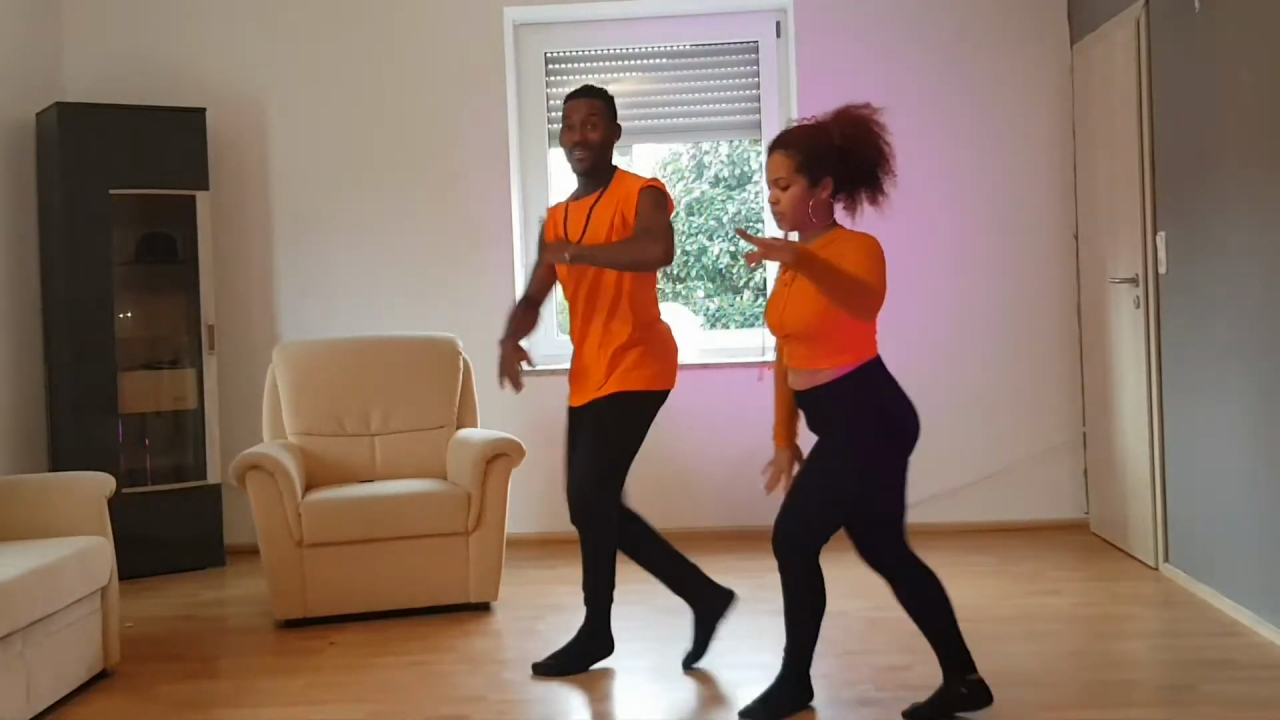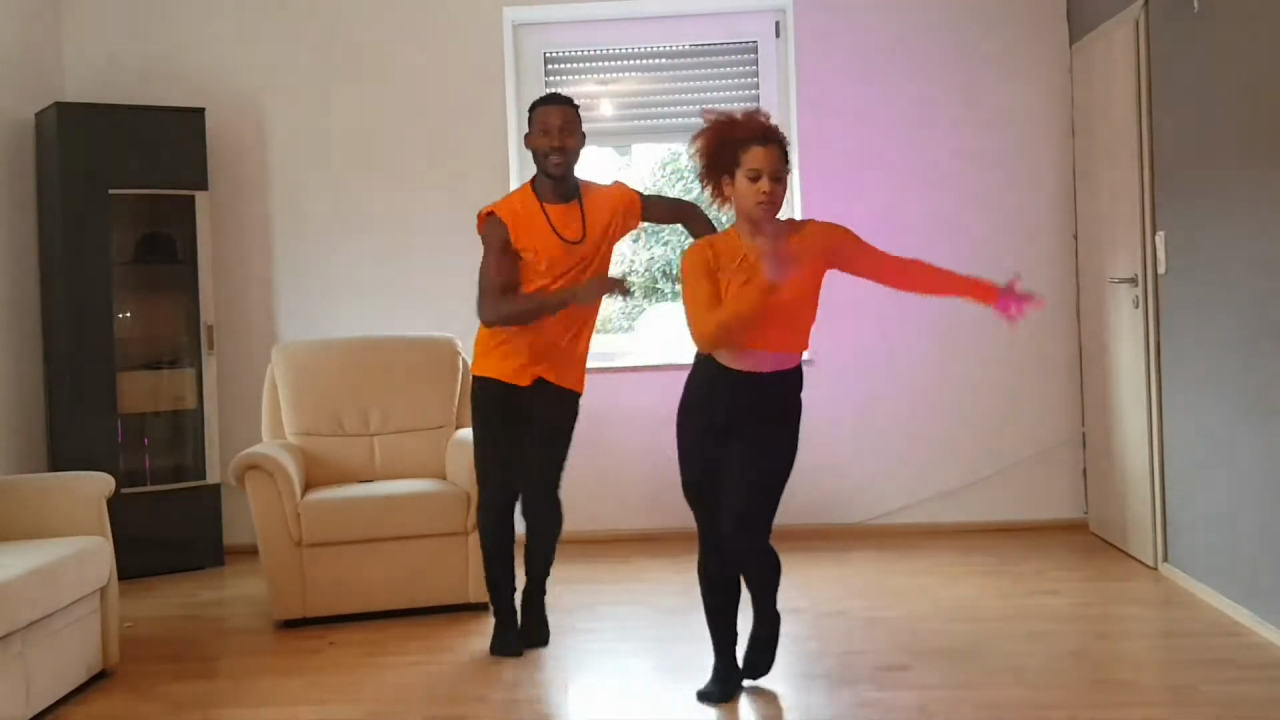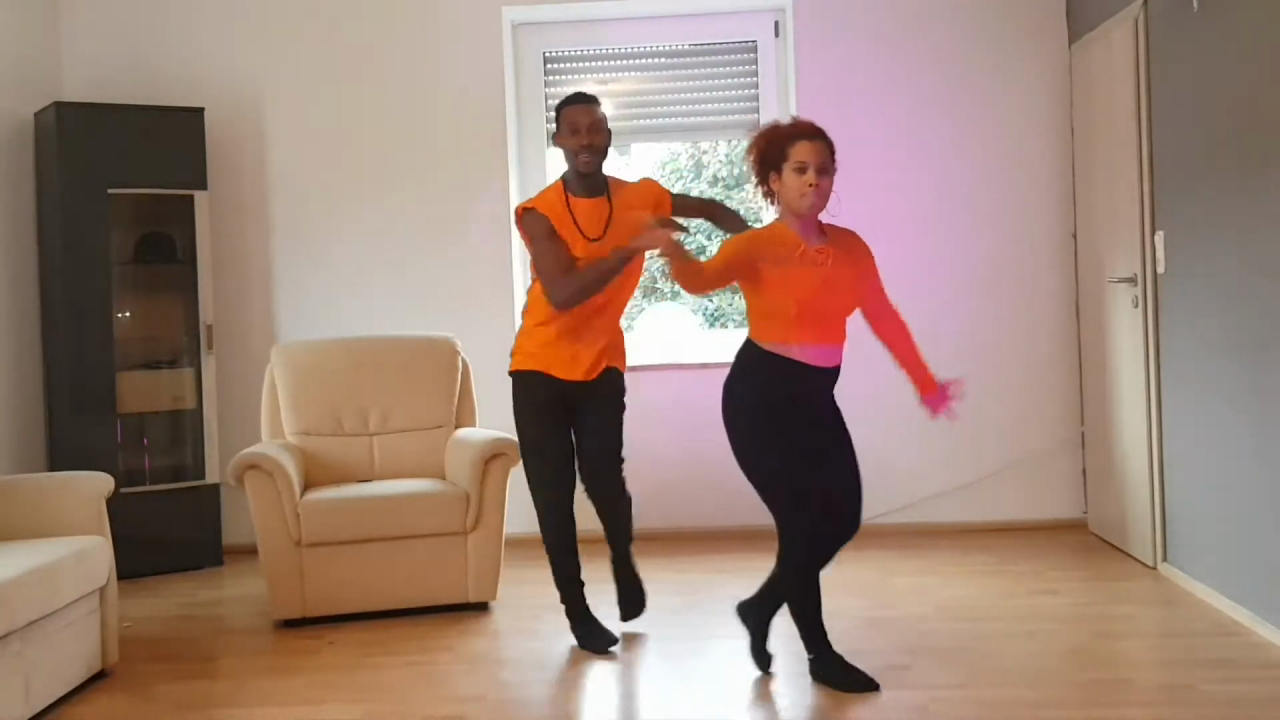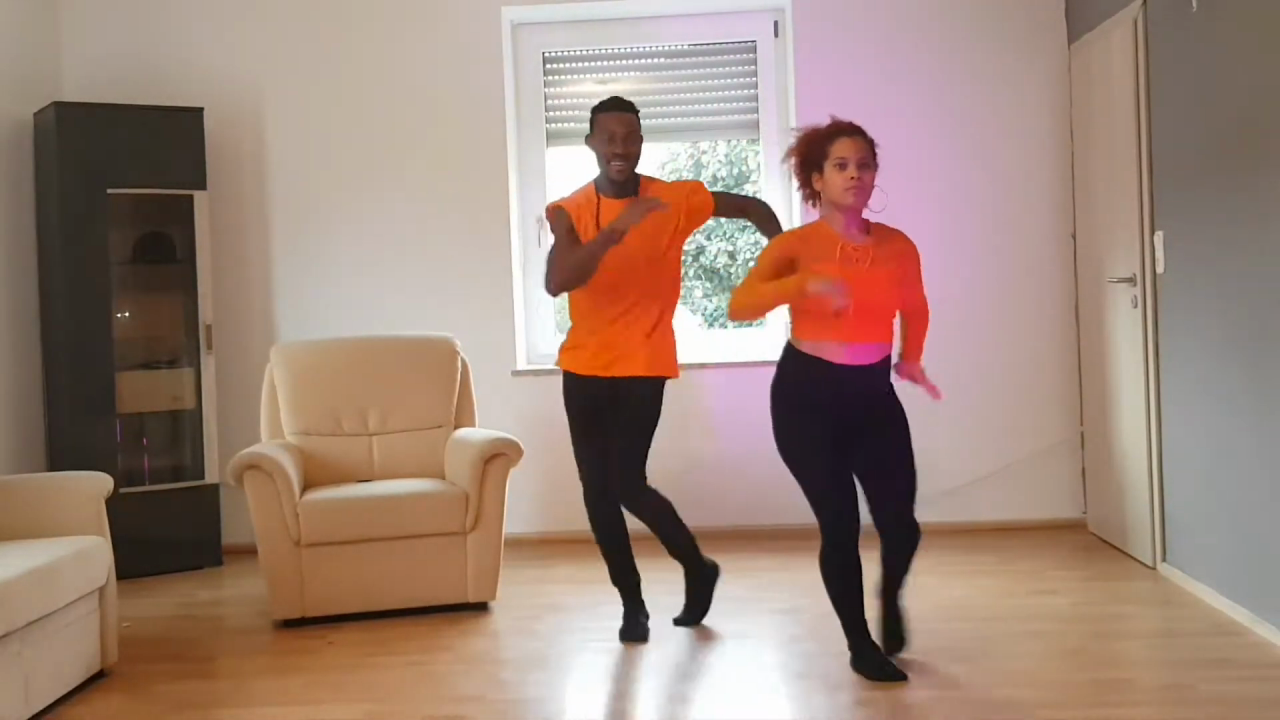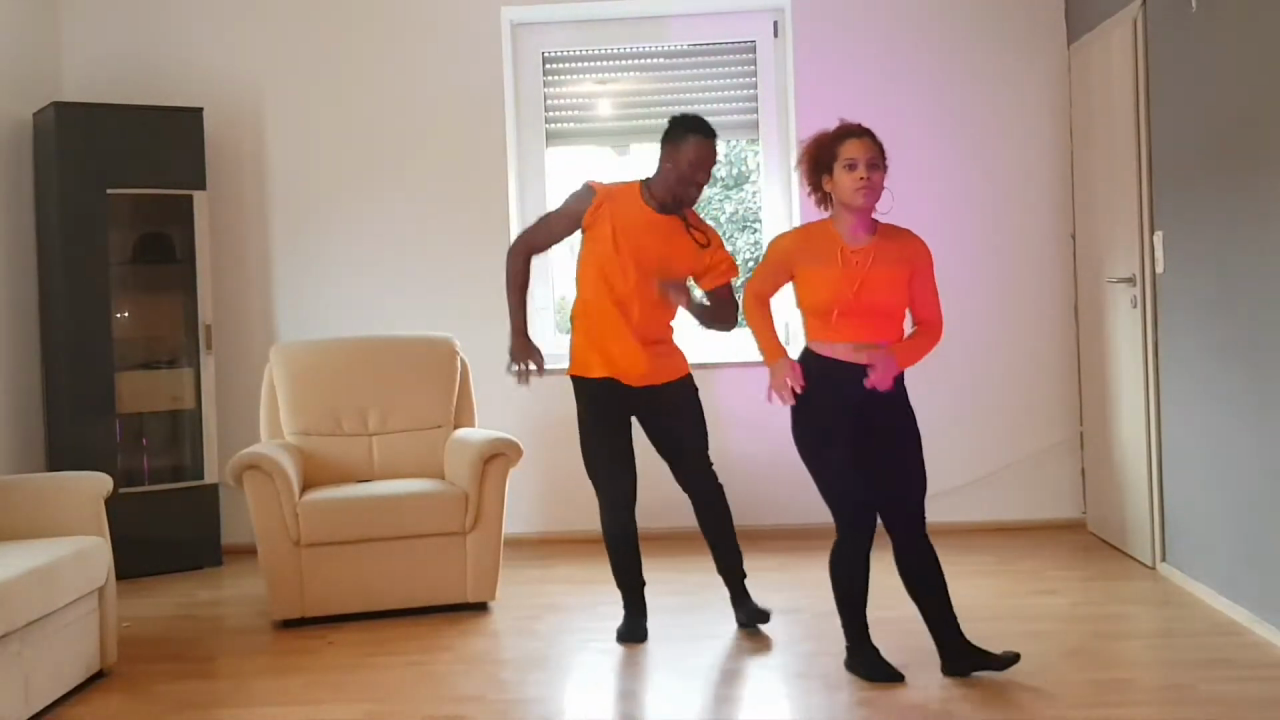
dt=0.5s
person 1, frame 1
left shoulder: (856, 248)
right shoulder: (797, 263)
left elbow: (863, 303)
right elbow: (788, 357)
left wrist: (795, 260)
right wrist: (785, 442)
left hip: (864, 421)
right hip: (838, 422)
left knee: (794, 539)
right knee: (884, 553)
person 1, frame 2
left shoulder: (815, 240)
right shoulder: (703, 256)
left elbow: (896, 271)
right elbow: (707, 335)
left wrist: (990, 293)
right wrist: (761, 284)
left hip: (771, 408)
right hip: (709, 405)
left knee: (745, 533)
right knee: (715, 541)
left ankle: (765, 619)
right ankle: (724, 663)
person 1, frame 3
left shoulder: (848, 246)
right shoulder: (755, 247)
left elbow: (883, 317)
right elbow: (701, 279)
left wrist: (925, 383)
right wrist: (676, 255)
left hip: (813, 398)
right hip: (758, 397)
left knee: (841, 519)
right knee: (802, 525)
left ankle: (763, 607)
right ankle: (820, 654)
person 1, frame 4
left shoulder: (897, 247)
right shoulder: (797, 244)
left elbow: (916, 310)
right elbow: (741, 307)
left wrist: (911, 357)
right wrist: (801, 288)
left hip: (872, 395)
right hip: (806, 396)
left knee: (901, 525)
right knee: (841, 526)
left ankle: (890, 609)
right ankle: (859, 643)
person 1, frame 5
left shoulder: (910, 248)
right shoulder: (800, 245)
left elbow: (930, 326)
right elbow: (755, 293)
left wrist: (895, 358)
right wrist: (776, 359)
left hip: (886, 397)
right hip: (823, 396)
left knee: (909, 525)
right knee: (856, 523)
left ankle: (954, 647)
right ankle: (858, 648)
person 2, frame 1
left shoulder: (643, 194)
right shoulder: (556, 219)
left elbow: (658, 252)
right elbow: (535, 297)
left wrist: (578, 251)
right wrist: (511, 339)
left hip: (635, 373)
right hip: (593, 376)
left knee: (589, 498)
right knee: (592, 501)
left ankle: (594, 633)
right ankle: (703, 596)
person 2, frame 2
left shoulder: (614, 201)
right shoulder: (502, 219)
left elbow: (682, 213)
right elbow: (492, 310)
left wrist: (707, 227)
right wrist: (575, 291)
left hip: (562, 374)
right hip: (499, 372)
left knee: (536, 488)
right knee: (496, 491)
left ankle: (534, 601)
right ankle: (503, 613)
person 2, frame 3
left shoulder: (642, 195)
right shoulder: (538, 214)
left elbow: (708, 209)
right elbow: (562, 295)
left wrist: (741, 235)
right wrist: (633, 246)
left hip: (599, 365)
right hip: (538, 363)
left knee: (603, 479)
right knee: (551, 488)
left ankle: (623, 564)
right ankle: (576, 609)
person 2, frame 4
left shoulder: (679, 197)
right shoulder: (568, 211)
left elbow: (753, 207)
right elbow: (557, 282)
left wrist: (780, 240)
right wrist: (618, 229)
left hip: (643, 366)
right hip: (583, 368)
left knee: (626, 483)
right knee: (597, 488)
left ankle: (697, 568)
right ankle: (632, 602)
person 2, frame 5
left shoulder: (704, 240)
right shoulder: (597, 201)
left elbow: (726, 316)
right elbow: (521, 251)
left wrist: (694, 304)
right wrist: (519, 333)
left hip: (665, 374)
right hip: (598, 373)
left knee: (701, 482)
right knee: (615, 494)
left ankle: (739, 594)
right ankle: (633, 606)
